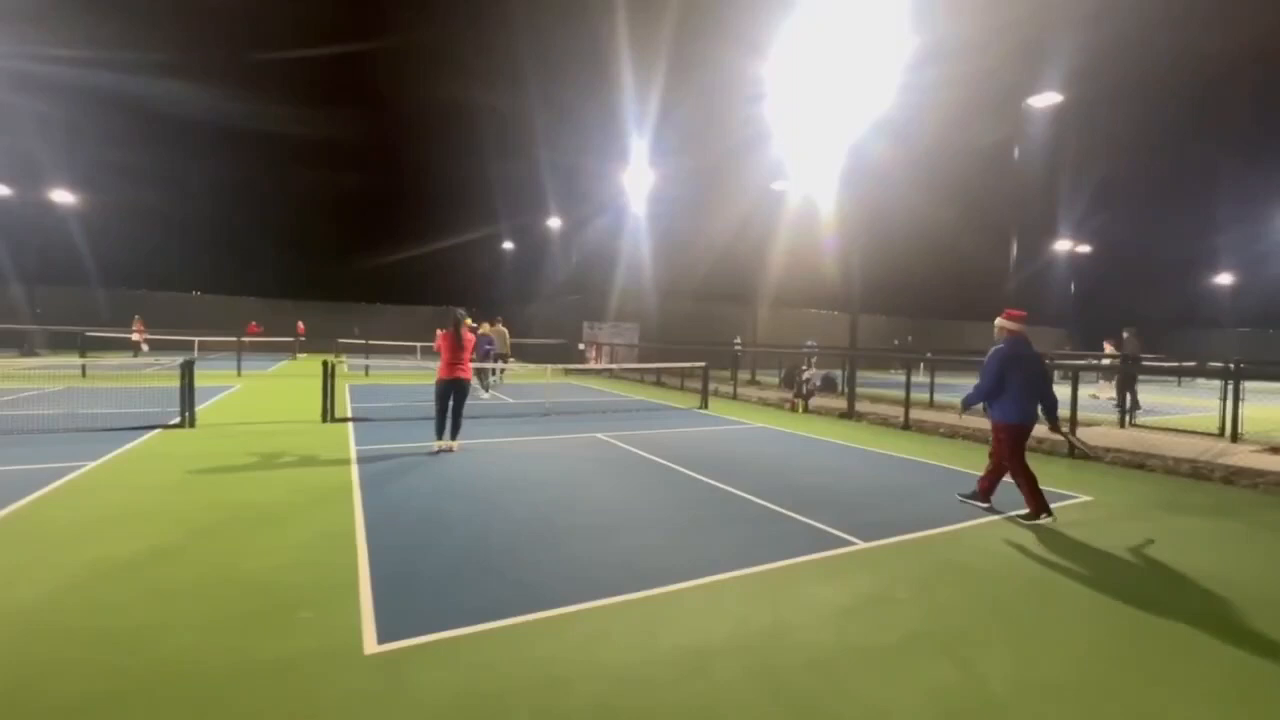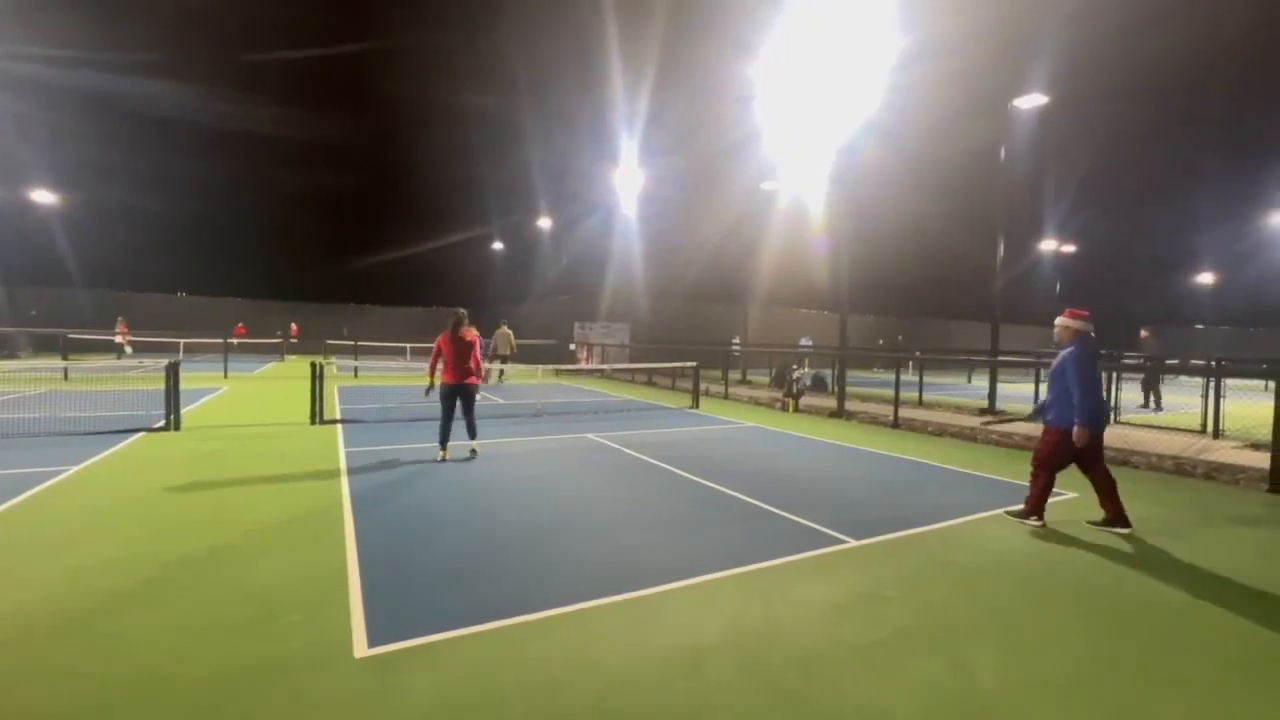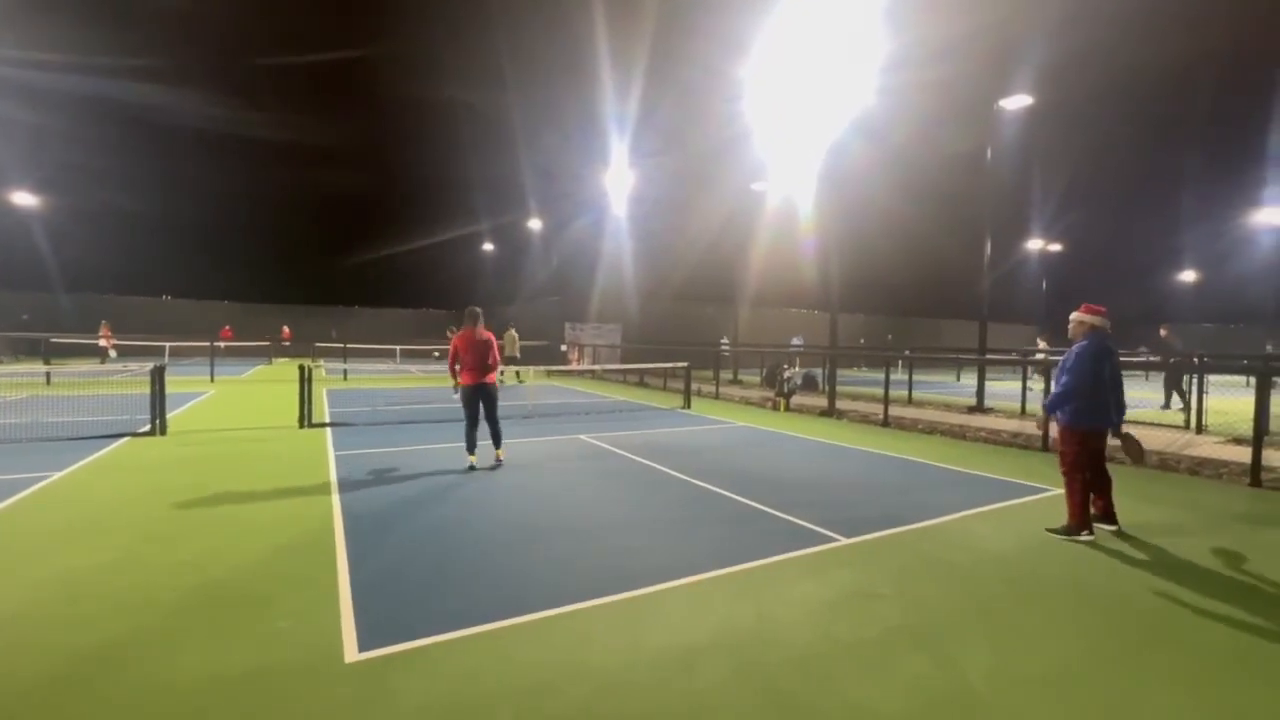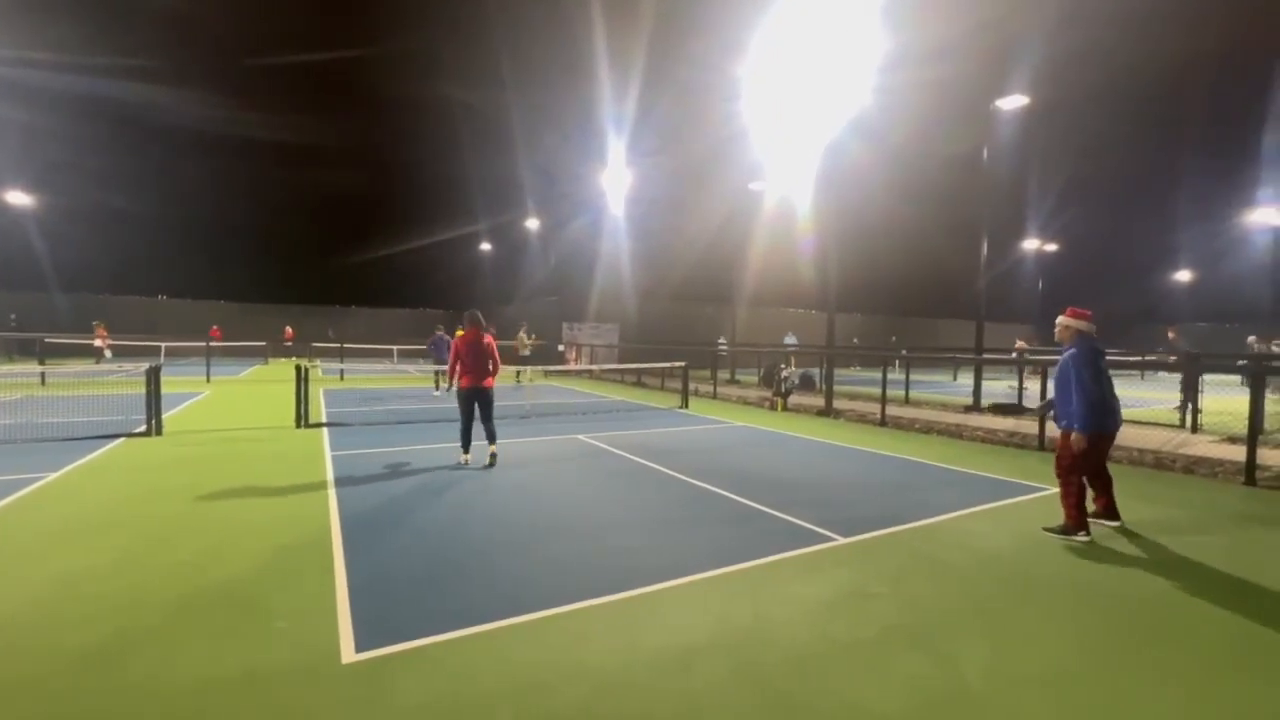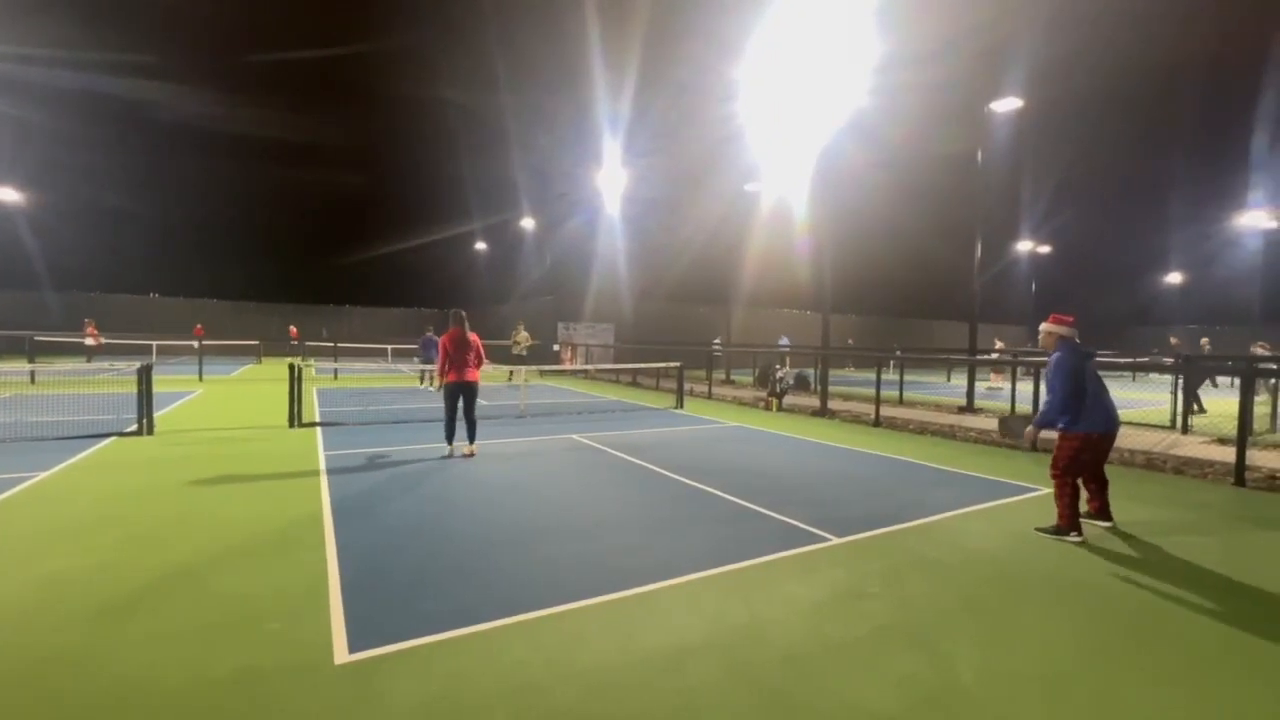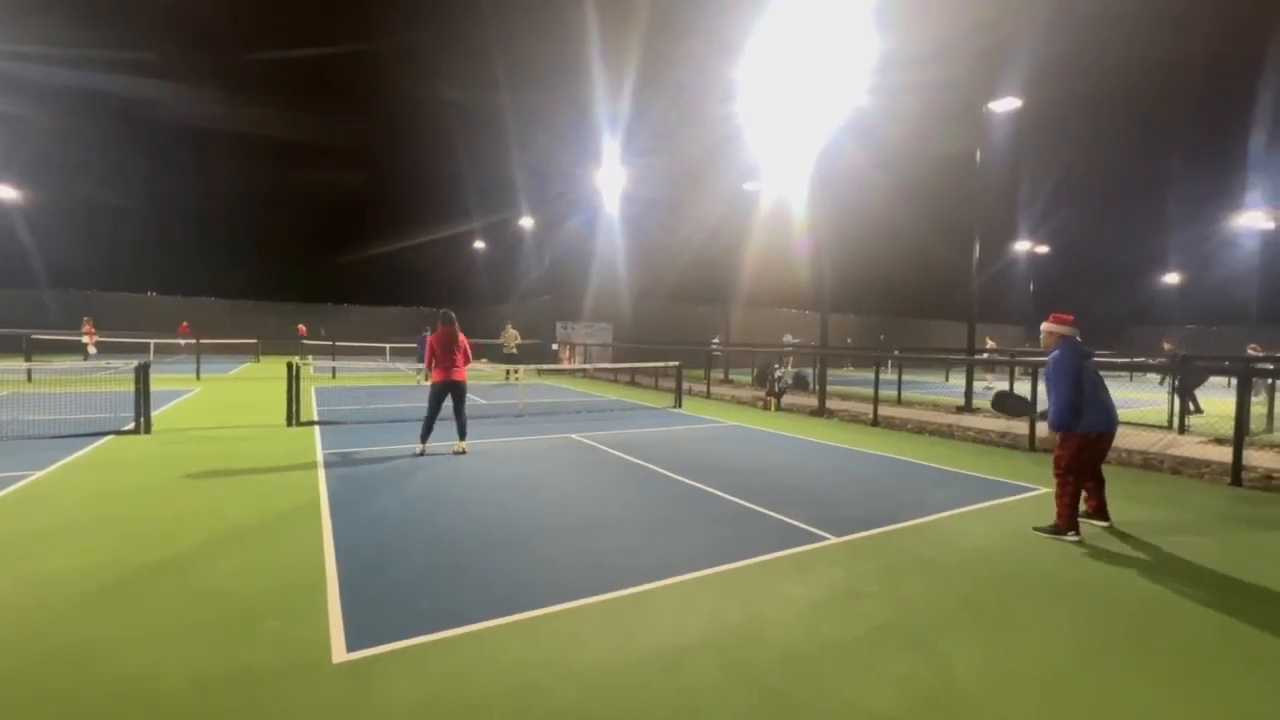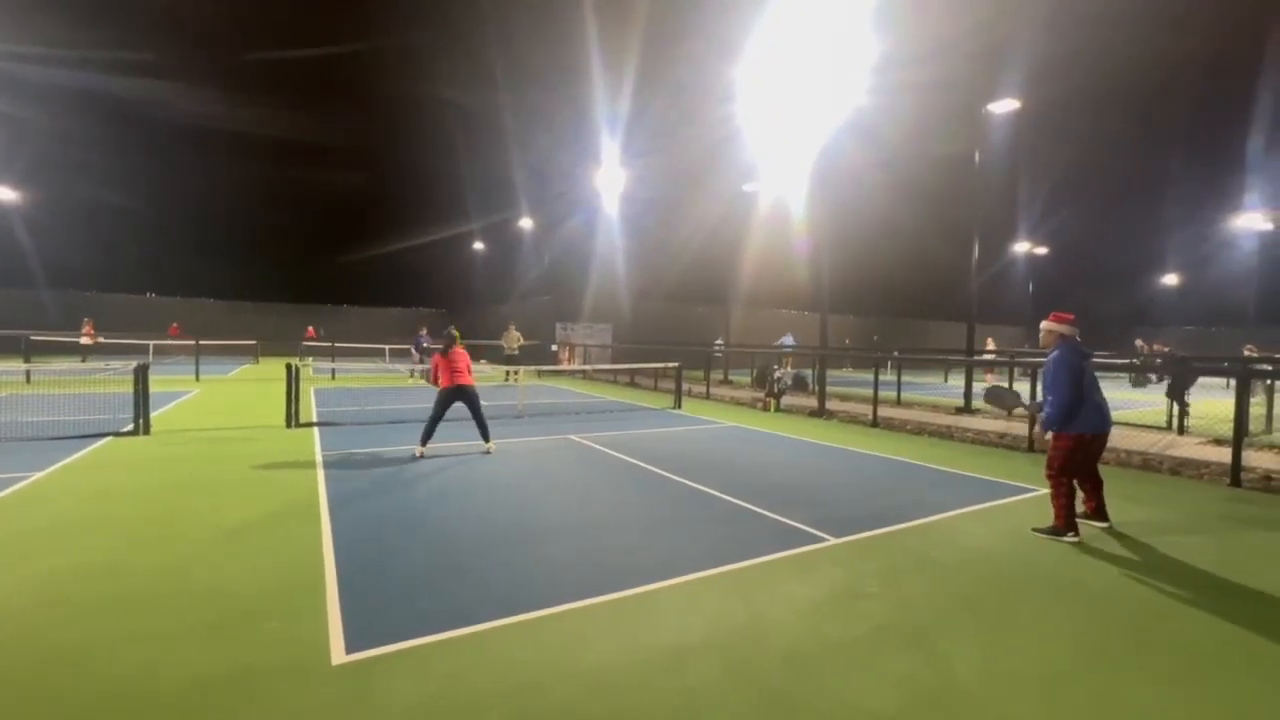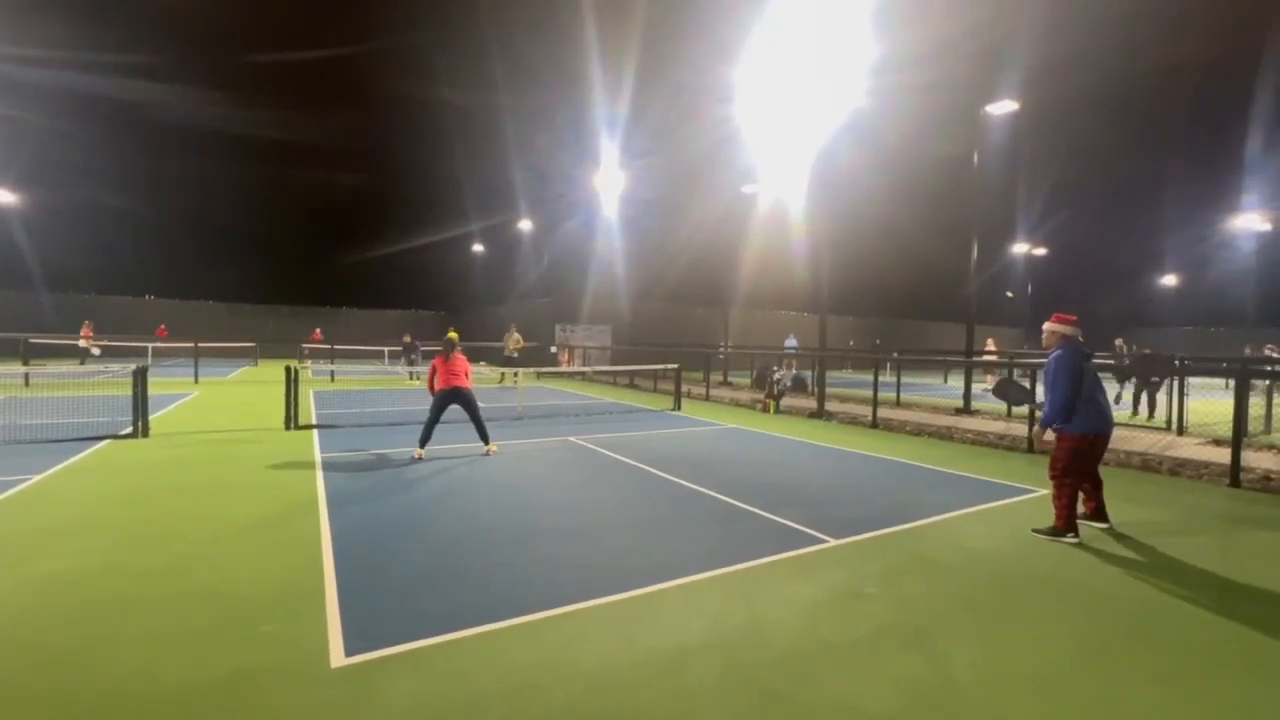
dt=0.7s
person 1, frame 1
left shoulder: (1000, 353)
right shoulder: (1033, 356)
left elbow: (985, 386)
right elbow: (1046, 389)
left wrist: (966, 403)
right wrist: (1052, 417)
left hip: (1007, 418)
right hip: (1024, 417)
left knee: (1014, 463)
right knee: (999, 458)
left ankle: (1040, 510)
right ankle: (982, 494)
person 1, frame 2
left shoulder: (1074, 354)
right shoulder: (1081, 352)
left elbow: (1083, 392)
left wrist: (1082, 422)
right wrist: (1042, 408)
left hip: (1067, 424)
right hip: (1091, 424)
left knee: (1042, 465)
right knee: (1096, 470)
left ankle: (1033, 512)
right ankle: (1117, 518)
person 1, frame 3
left shoulder: (1083, 350)
right shoulder: (1106, 351)
left elbow: (1069, 386)
right elbow: (1115, 391)
left wrist: (1047, 410)
right wrist: (1116, 423)
left hip: (1078, 422)
right hip: (1098, 421)
left knee: (1074, 472)
right knee: (1096, 470)
left ankle: (1080, 525)
right ankle: (1106, 515)
person 1, frame 4
left shoulder: (1076, 355)
right shoulder: (1088, 352)
left elbow: (1084, 395)
left wrist: (1080, 429)
right wrist: (1050, 405)
left hip: (1086, 427)
right hip: (1104, 422)
left knee: (1068, 472)
right knee: (1095, 468)
left ankle: (1076, 526)
right ankle: (1108, 512)
person 1, frame 5
left shoulder: (1061, 359)
right shoulder: (1076, 357)
left elbow: (1057, 399)
left wrist: (1037, 425)
right wrist: (1047, 421)
left hip: (1084, 427)
right hip: (1104, 423)
left knee: (1063, 473)
right knee: (1092, 470)
left ankle: (1068, 527)
right ankle: (1100, 512)
person 1, frame 6
left shoulder: (1059, 358)
right shoulder: (1077, 356)
left elbow: (1062, 397)
left wrist: (1054, 426)
right wrist: (1046, 413)
left hip: (1084, 427)
right hip: (1102, 422)
left knee: (1066, 472)
right knee: (1088, 469)
left ankle: (1066, 526)
right ankle: (1098, 512)
person 1, frame 7
left shoulder: (1060, 358)
right shoulder: (1074, 356)
left elbow: (1061, 399)
left wrist: (1044, 424)
right wrist: (1040, 408)
left hip: (1077, 428)
right hip: (1095, 424)
left knee: (1059, 474)
right knee: (1085, 471)
left ankle: (1065, 527)
right ankle: (1097, 512)
person 1, frame 8
left shoulder: (1060, 358)
right shoulder: (1078, 357)
left elbow: (1059, 398)
left wrist: (1043, 425)
right wrist: (1043, 408)
left hip: (1078, 428)
right hip: (1097, 424)
left knee: (1062, 475)
right knee: (1085, 471)
left ankle: (1065, 528)
right ankle: (1097, 513)
